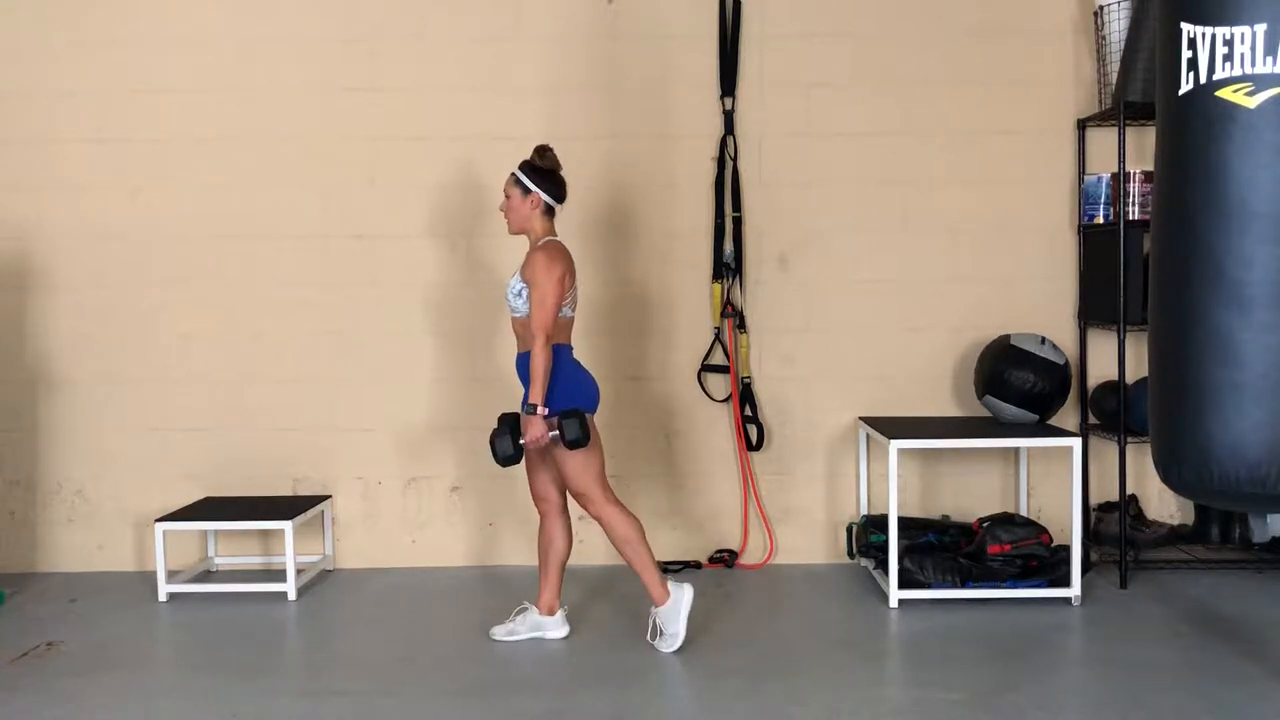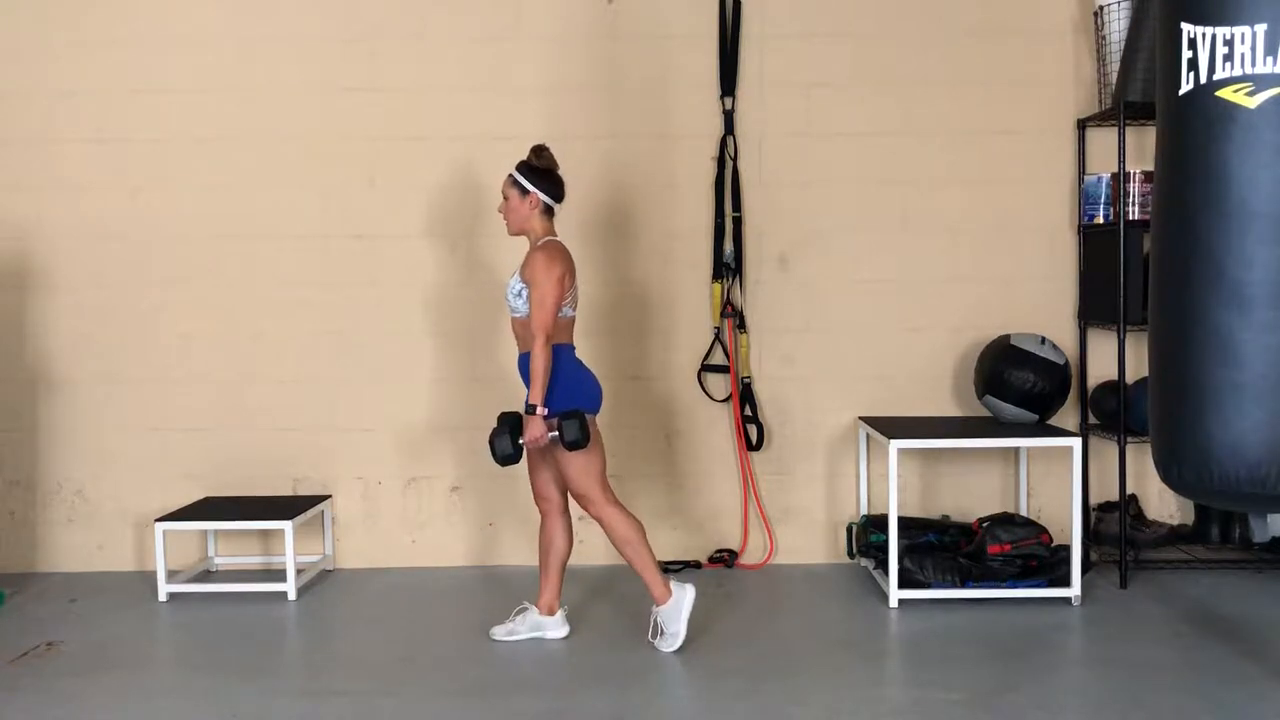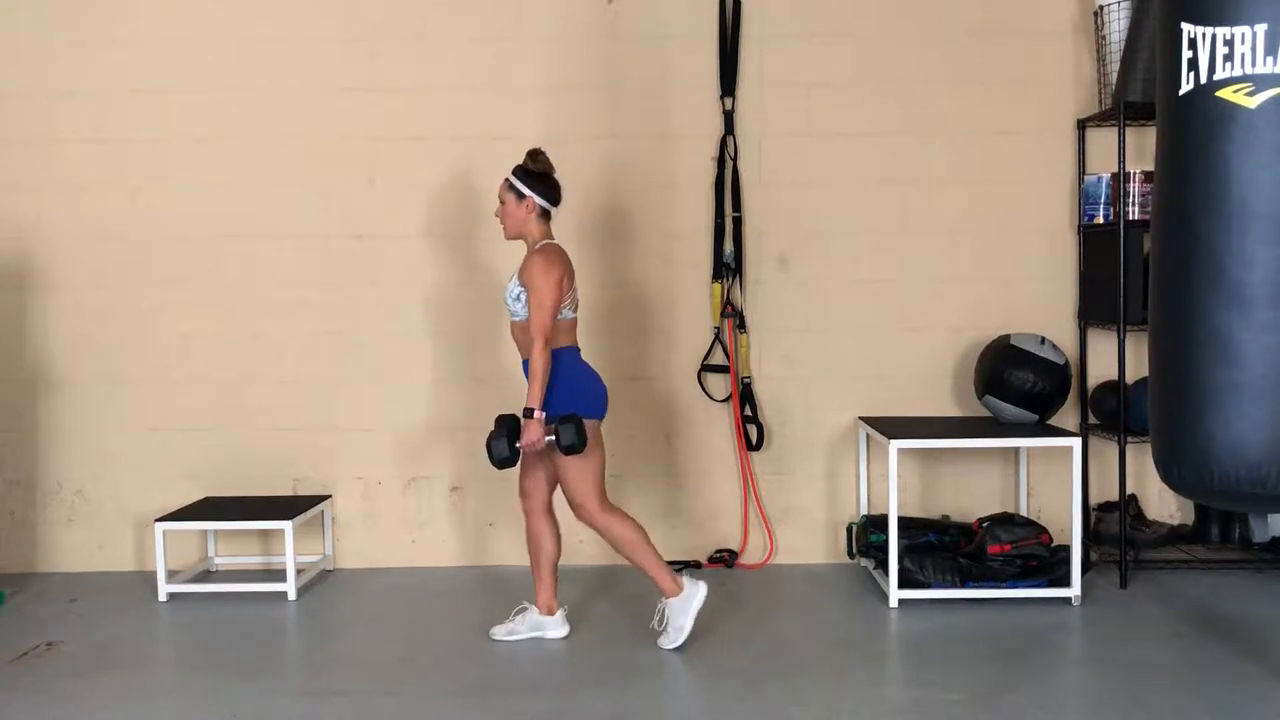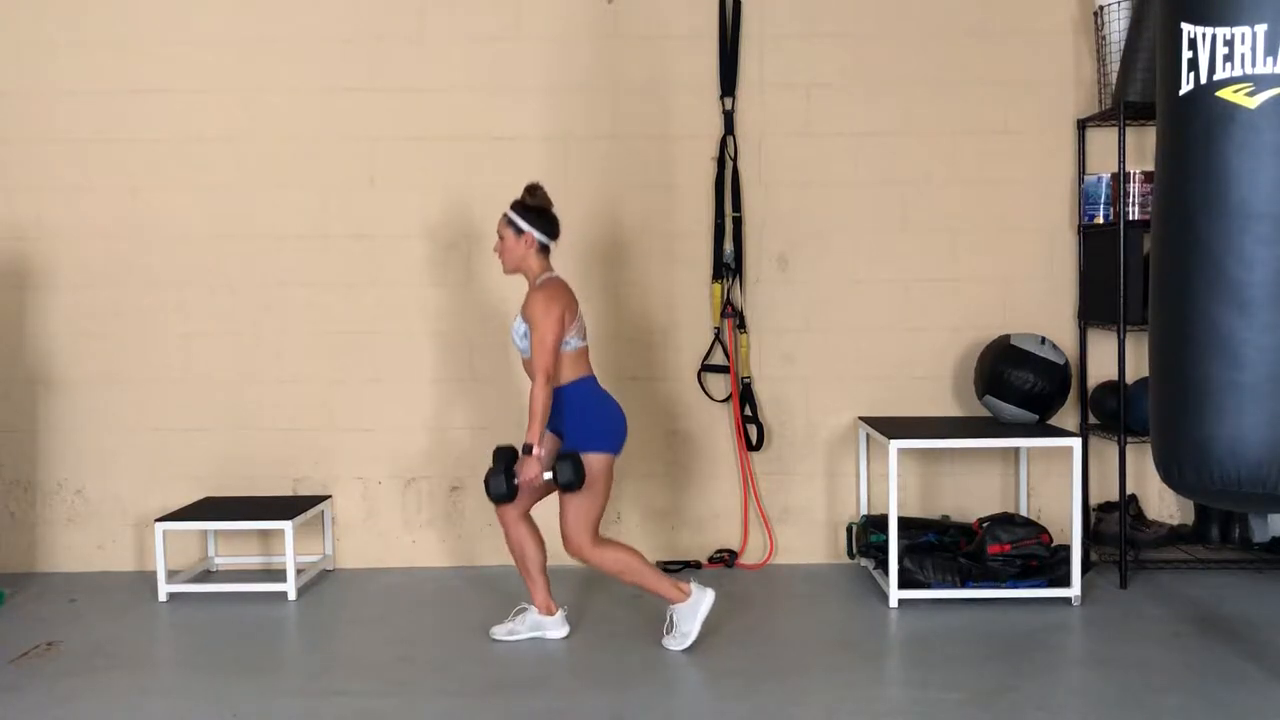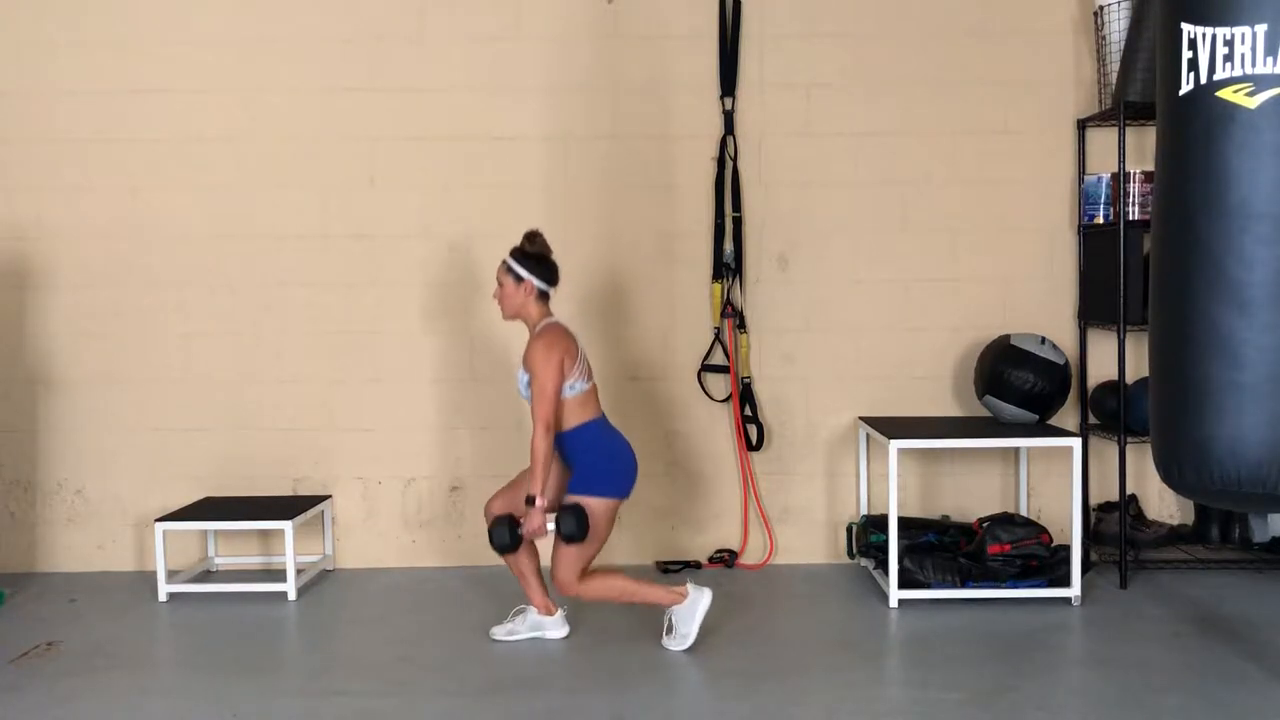
dt=0.2s
person 1, frame 1
left shoulder: (544, 256)
right shoulder: (547, 254)
left elbow: (542, 338)
left wrist: (535, 409)
right wrist: (536, 406)
left hip: (558, 387)
right hip: (551, 386)
left knee: (596, 499)
right knee: (548, 503)
left ankle: (665, 597)
right ankle: (547, 612)
person 1, frame 2
left shoulder: (544, 256)
right shoulder: (546, 254)
left elbow: (542, 338)
left wrist: (535, 409)
right wrist: (538, 406)
left hip: (560, 387)
right hip: (554, 387)
left knee: (597, 500)
right knee: (549, 503)
left ankle: (667, 597)
right ankle: (547, 613)
person 1, frame 3
left shoulder: (542, 259)
right shoulder: (545, 257)
left elbow: (541, 341)
left wrist: (533, 413)
right wrist: (538, 409)
left hip: (566, 389)
right hip: (558, 389)
left knee: (590, 507)
right knee: (533, 500)
left ankle: (677, 591)
right ankle: (546, 612)
person 1, frame 4
left shoulder: (544, 294)
right shoulder: (547, 290)
left elbow: (543, 377)
left wrist: (533, 449)
right wrist: (539, 443)
left hip: (587, 419)
right hip: (571, 418)
left knee: (581, 542)
right knee: (509, 505)
left ankle: (685, 597)
right ankle: (545, 613)
person 1, frame 5
left shoulder: (544, 343)
right shoulder: (550, 334)
left elbow: (544, 427)
left wrist: (537, 502)
right wrist: (537, 492)
left hip: (599, 461)
right hip: (582, 455)
left knee: (569, 580)
right knee: (498, 512)
left ankle: (682, 598)
right ankle: (544, 614)
